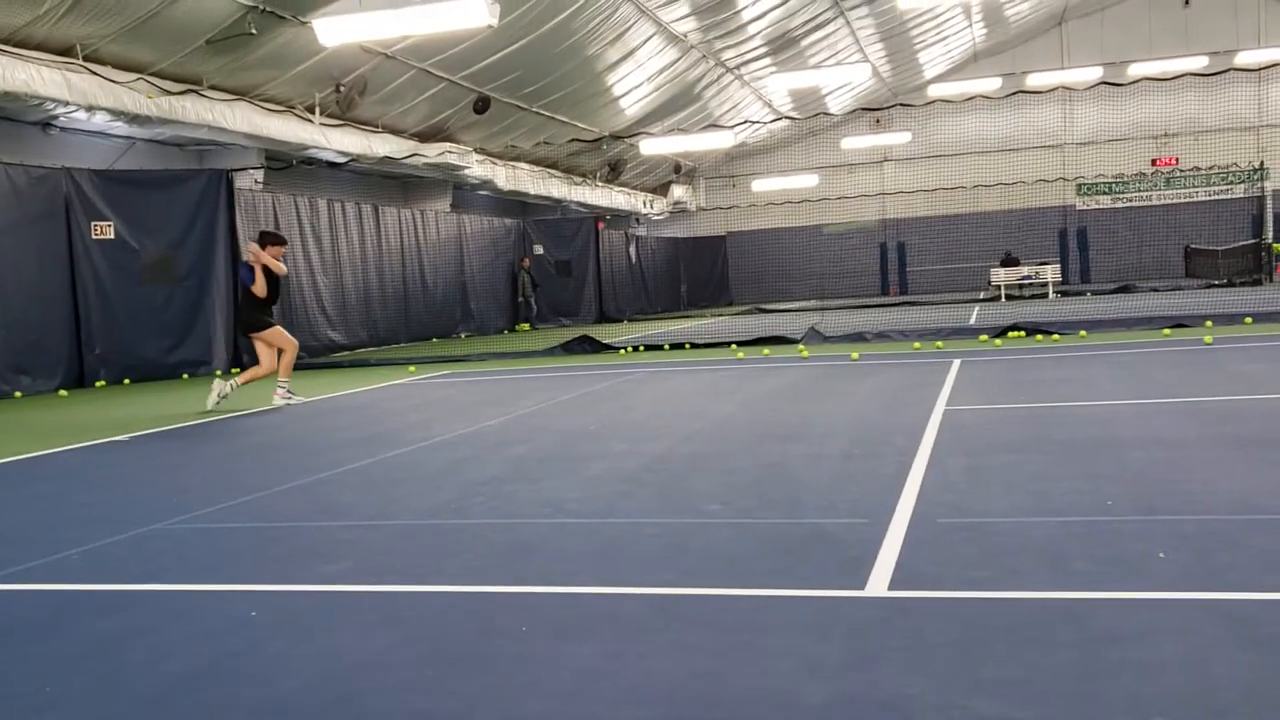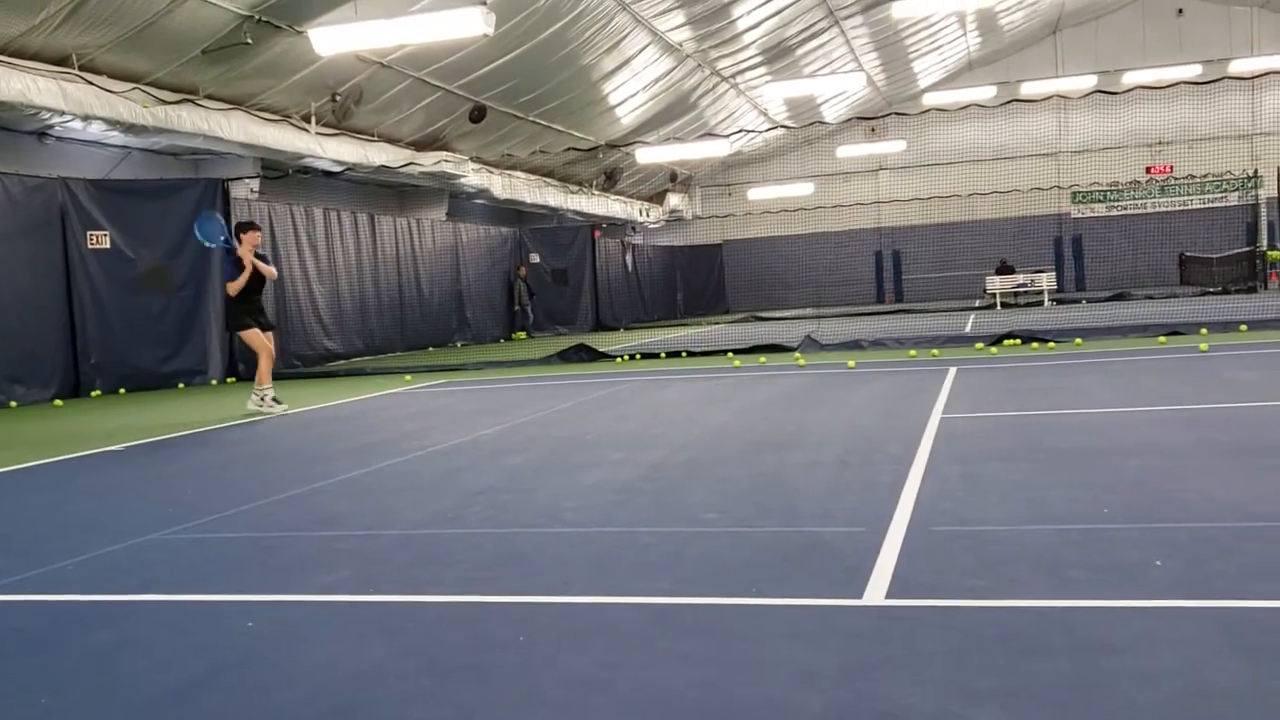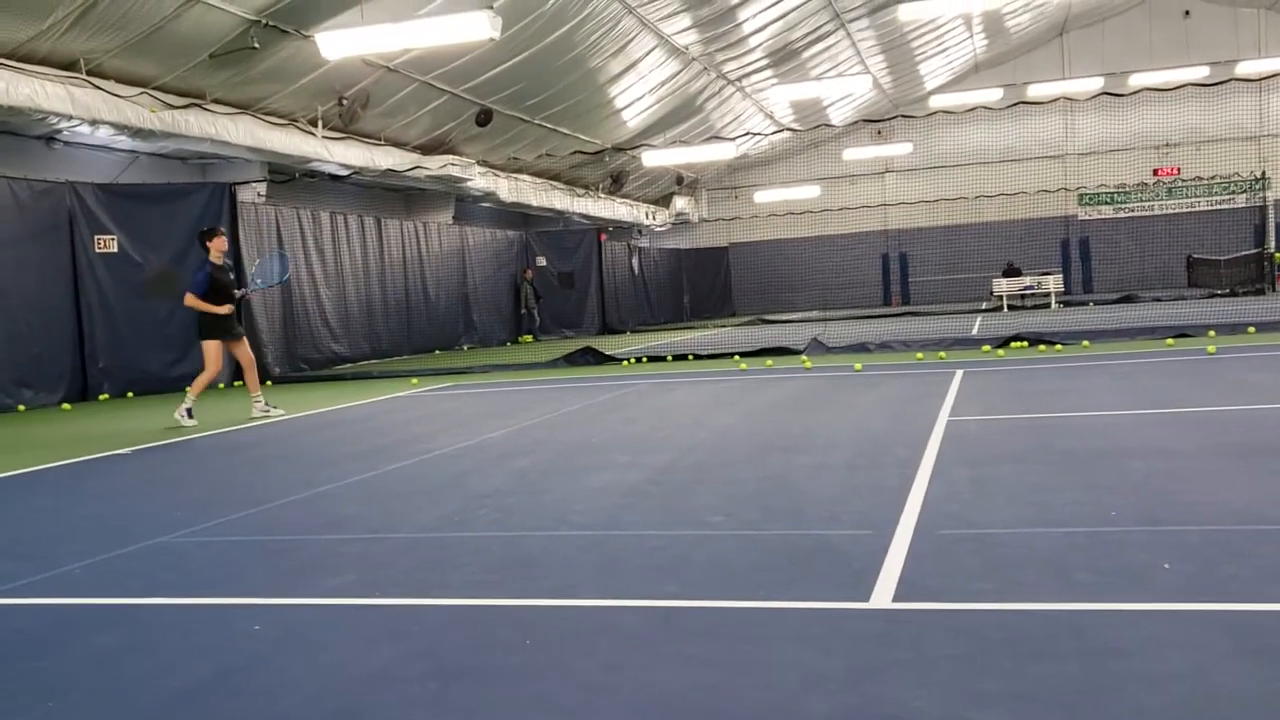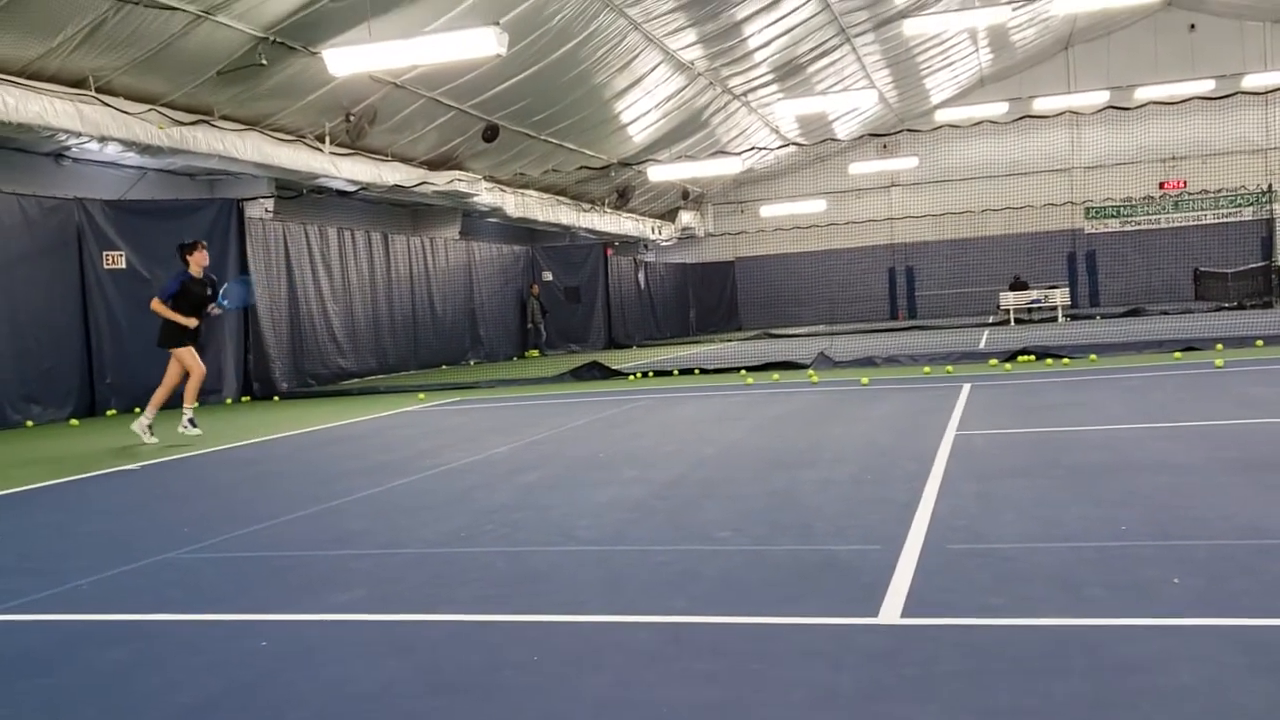
dt=0.4s
person 1, frame 1
left shoulder: (275, 261)
right shoulder: (249, 268)
left elbow: (283, 272)
right elbow: (261, 293)
left wrist: (261, 257)
right wrist: (258, 265)
left hip: (264, 316)
right hip: (251, 317)
left knee: (269, 366)
right knee: (291, 345)
left ankle: (225, 386)
right ankle: (281, 392)
person 1, frame 2
left shoulder: (261, 258)
right shoulder: (233, 262)
left elbow: (273, 274)
right elbow: (232, 291)
left wrist: (253, 259)
right wrist: (247, 268)
left hip: (258, 311)
right hip: (239, 315)
left knee: (269, 355)
right knee: (266, 351)
left ankle: (259, 398)
right ankle: (266, 397)
person 1, frame 3
left shoulder: (227, 266)
right shoulder: (206, 270)
right elbow: (189, 300)
left wrist: (238, 294)
right wrist: (217, 309)
left hip: (228, 323)
right hip: (211, 324)
left knee: (249, 362)
right knee: (214, 368)
left ankle: (259, 406)
right ankle: (184, 408)
person 1, frame 4
left shoulder: (211, 282)
right shoulder: (180, 280)
left elbow: (206, 306)
right elbow: (155, 304)
left wrist: (213, 309)
right wrist: (183, 320)
left hip: (191, 336)
right hip: (175, 334)
left knee: (171, 382)
right knee: (198, 370)
left ankle: (143, 424)
right ankle: (187, 418)
